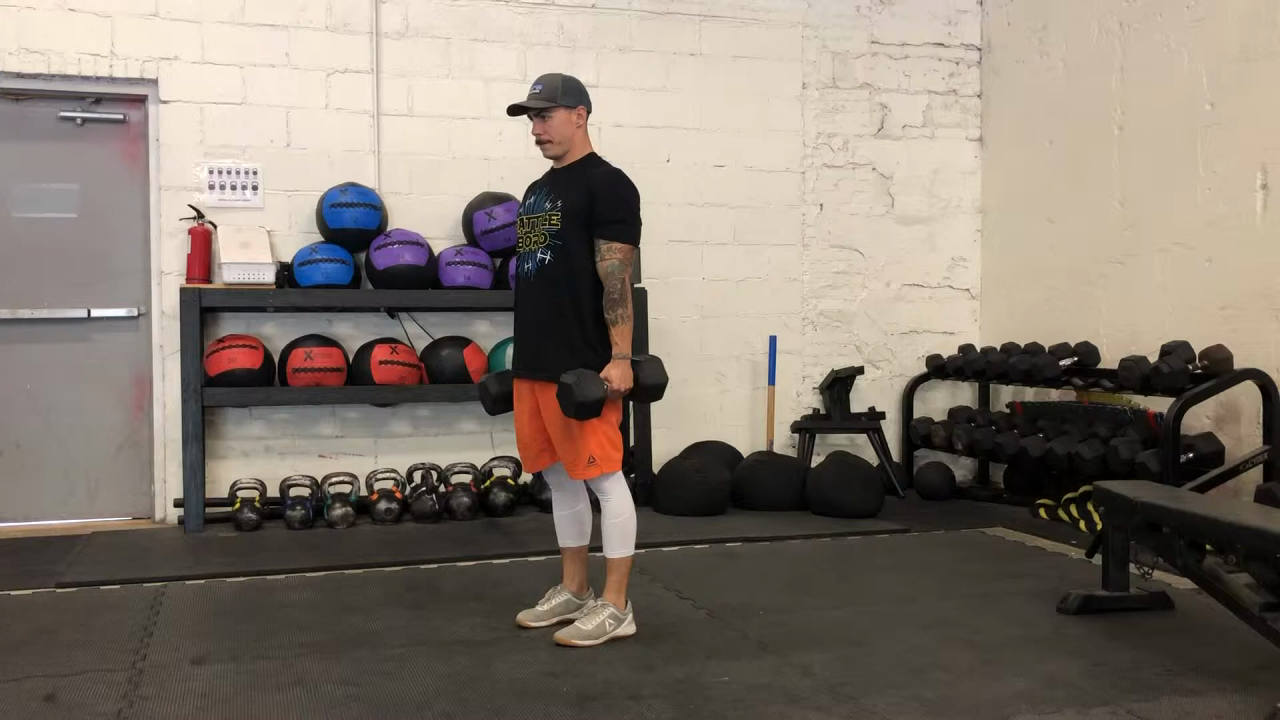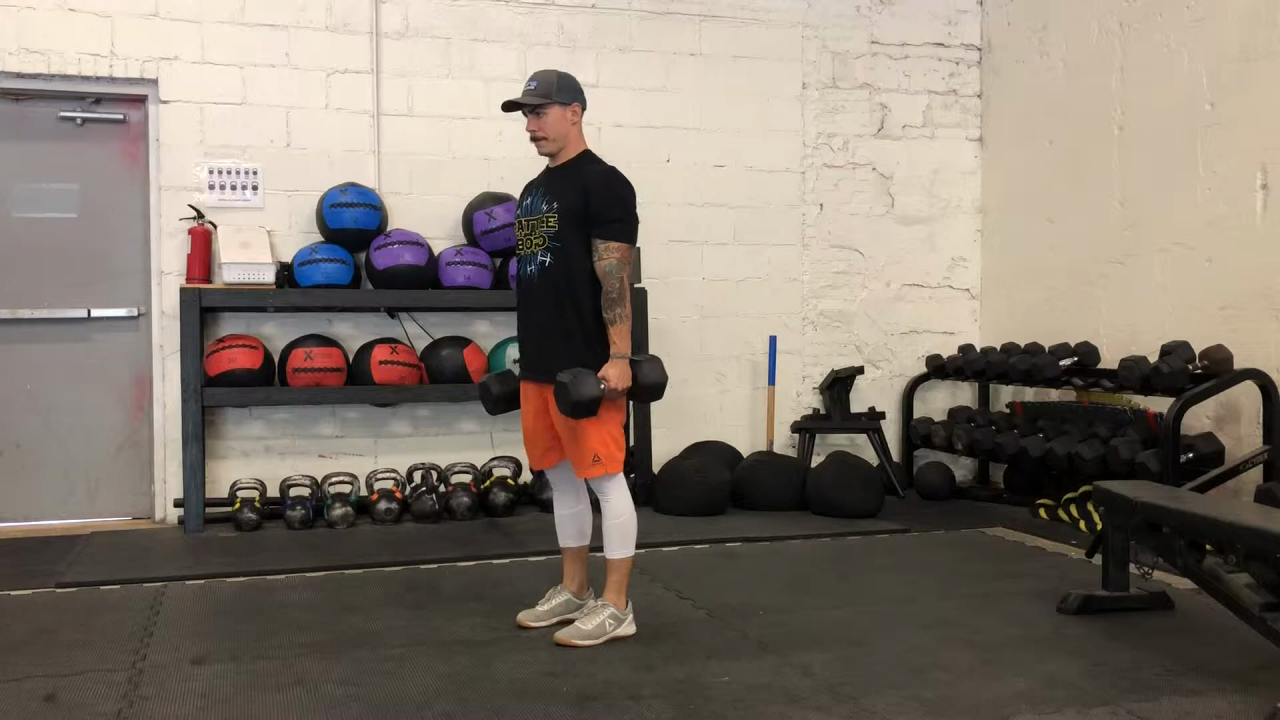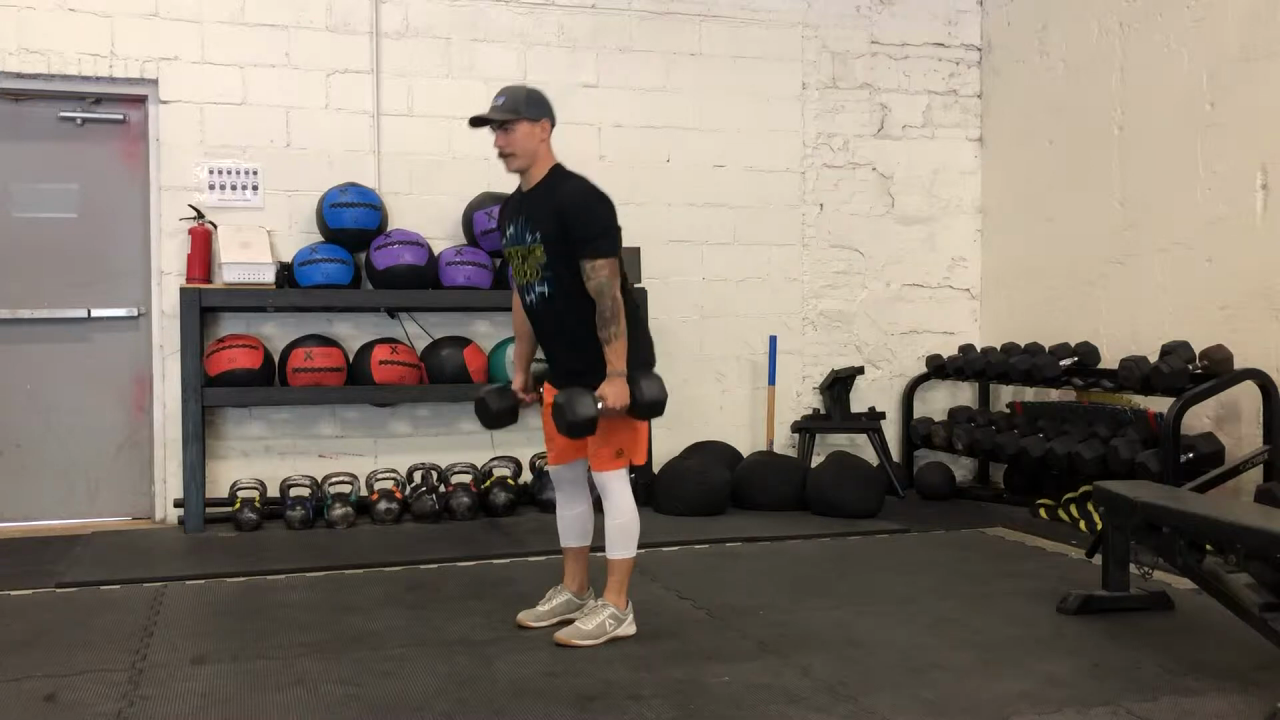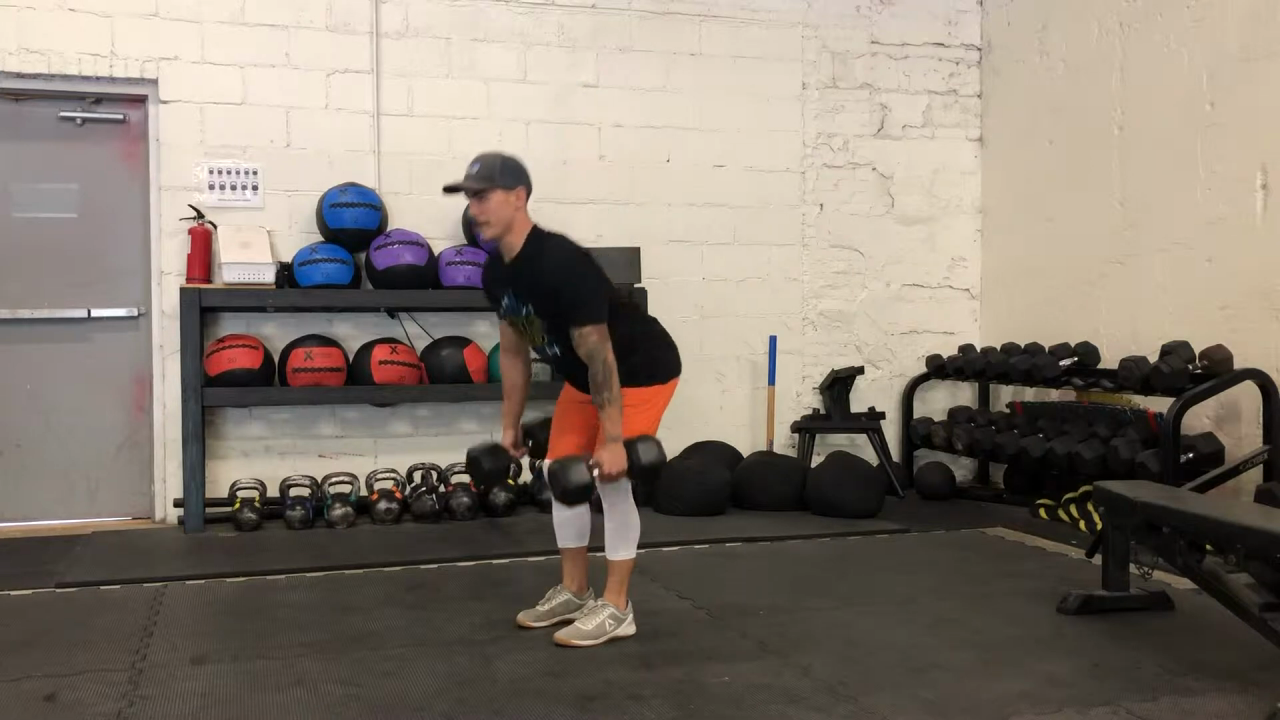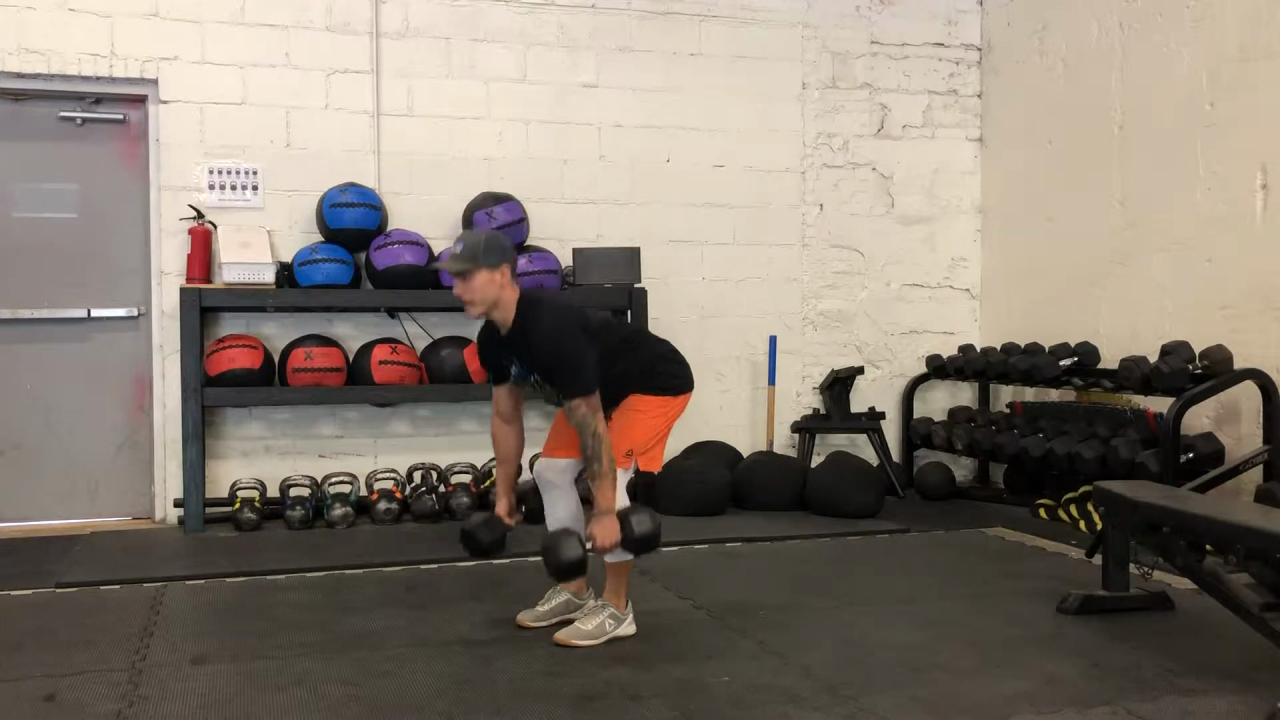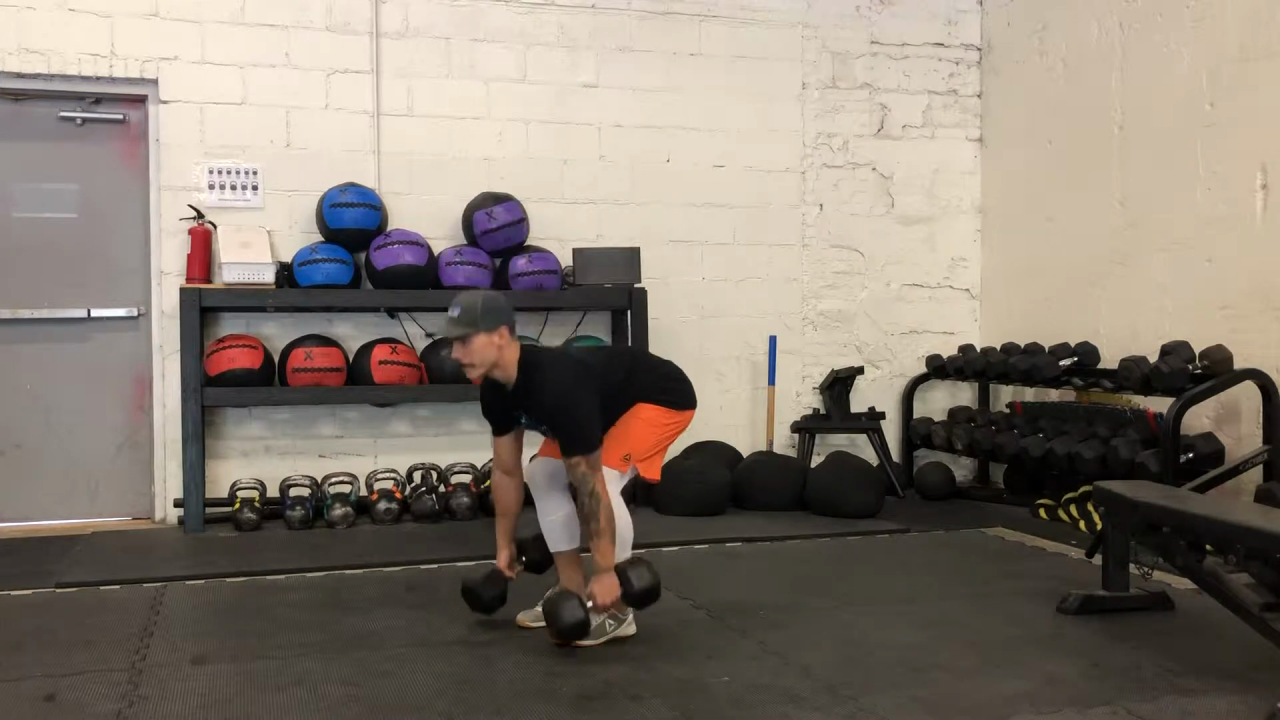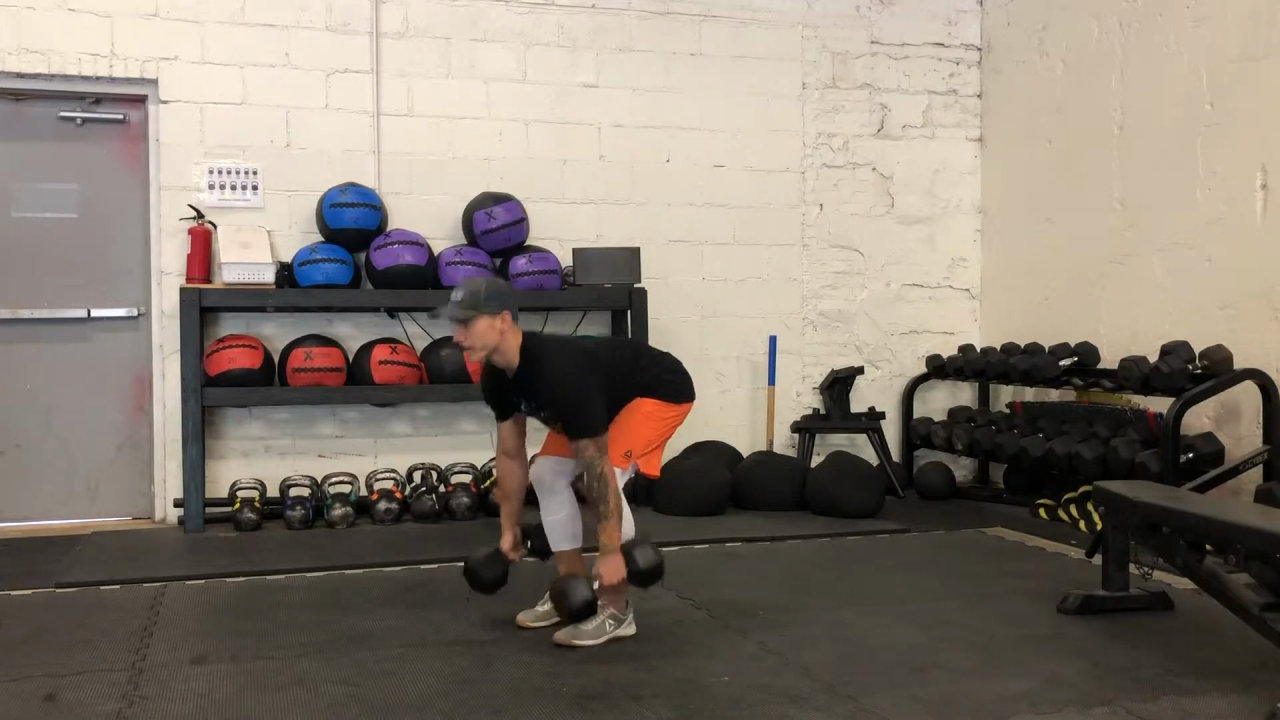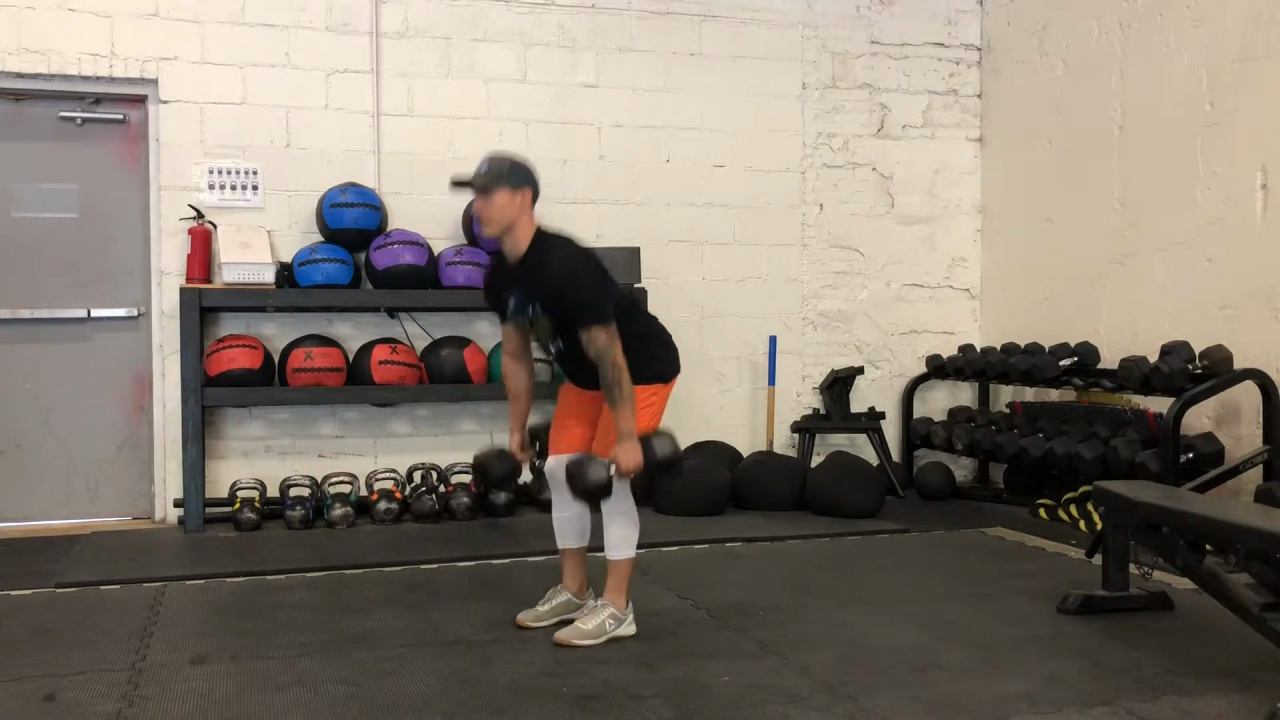
dt=0.3s
person 1, frame 1
left shoulder: (606, 185)
right shoulder: (538, 190)
left elbow: (616, 277)
left wrist: (621, 358)
right wrist: (522, 359)
left hip: (583, 366)
right hip: (534, 364)
left knee: (602, 477)
right knee: (558, 478)
left ankle: (615, 606)
right ankle: (572, 591)
person 1, frame 2
left shoulder: (602, 183)
right shoulder: (534, 190)
left elbow: (614, 277)
left wrist: (619, 357)
right wrist: (528, 359)
left hip: (587, 366)
right hip: (539, 365)
left knee: (603, 477)
right knee: (561, 477)
left ankle: (616, 607)
right ankle: (573, 591)
person 1, frame 3
left shoulder: (579, 200)
right shoulder: (512, 210)
left elbow: (608, 293)
left wrist: (617, 378)
right wrist: (521, 369)
left hip: (610, 365)
right hip: (564, 371)
left knee: (608, 475)
right knee: (565, 475)
left ankle: (616, 608)
right ankle: (574, 591)
person 1, frame 4
left shoulder: (561, 263)
right shoulder: (496, 272)
left elbow: (600, 355)
right elbow: (513, 352)
left wrist: (612, 441)
right wrist: (510, 424)
left hip: (642, 368)
right hip: (584, 375)
left knee: (610, 479)
left ankle: (616, 608)
right ankle: (573, 591)
person 1, frame 5
left shoulder: (553, 332)
right shoulder: (493, 340)
left elbow: (591, 430)
right elbow: (506, 419)
left wrist: (604, 515)
right wrist: (504, 495)
left hip: (657, 383)
right hip: (603, 385)
left knee: (607, 474)
right knee: (550, 471)
left ankle: (615, 608)
right ankle: (573, 591)
person 1, frame 6
left shoulder: (558, 386)
right shoulder: (497, 391)
left elbow: (591, 487)
right elbow: (506, 471)
left wrist: (605, 573)
right wrist: (505, 545)
left hip: (662, 398)
right hip: (610, 402)
left knee: (607, 478)
right knee: (543, 473)
left ankle: (614, 610)
right ankle: (571, 592)
person 1, frame 7
left shoulder: (560, 372)
right shoulder: (496, 376)
left elbow: (597, 471)
right elbow: (510, 455)
left wrist: (611, 557)
right wrist: (510, 527)
left hip: (659, 391)
left knee: (605, 484)
right knee: (547, 473)
left ankle: (615, 610)
person 1, frame 8
left shoulder: (566, 266)
right shoulder: (500, 274)
left elbow: (609, 354)
right elbow: (515, 355)
left wrist: (627, 438)
right wrist: (518, 430)
left hip: (644, 366)
right hip: (584, 369)
left knee: (606, 471)
right knee: (560, 469)
left ankle: (616, 607)
right ankle: (574, 591)
